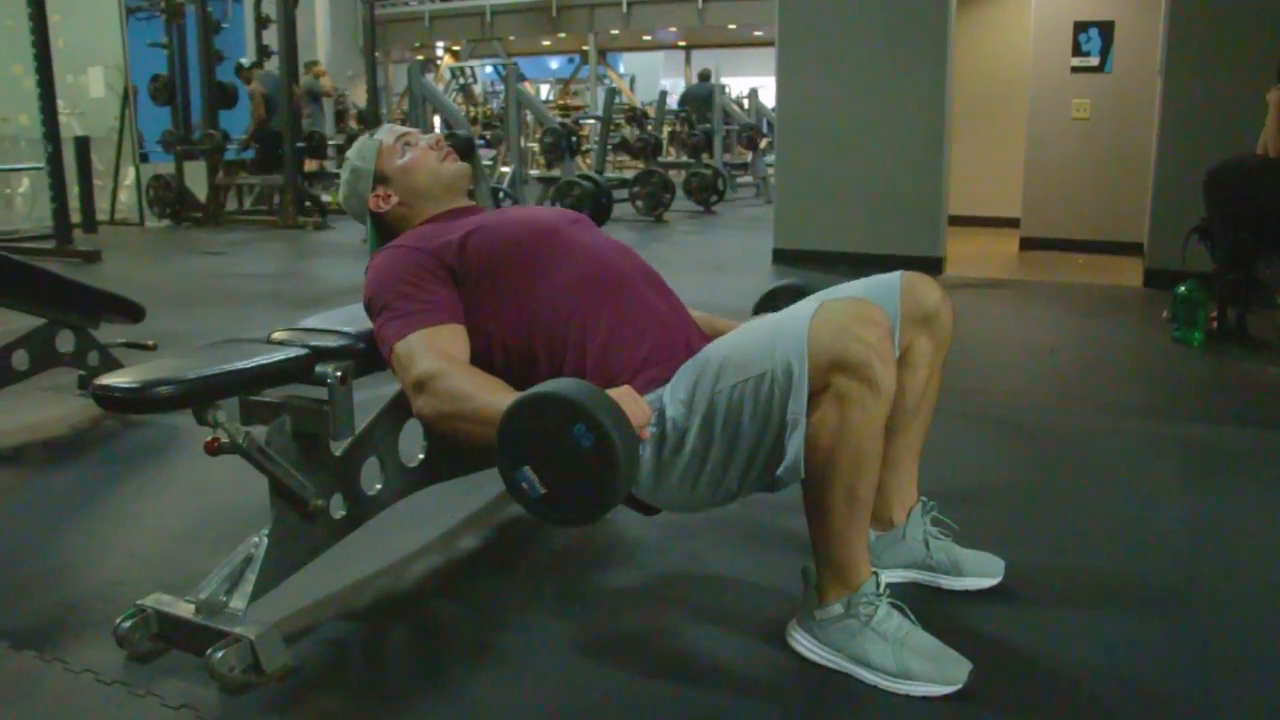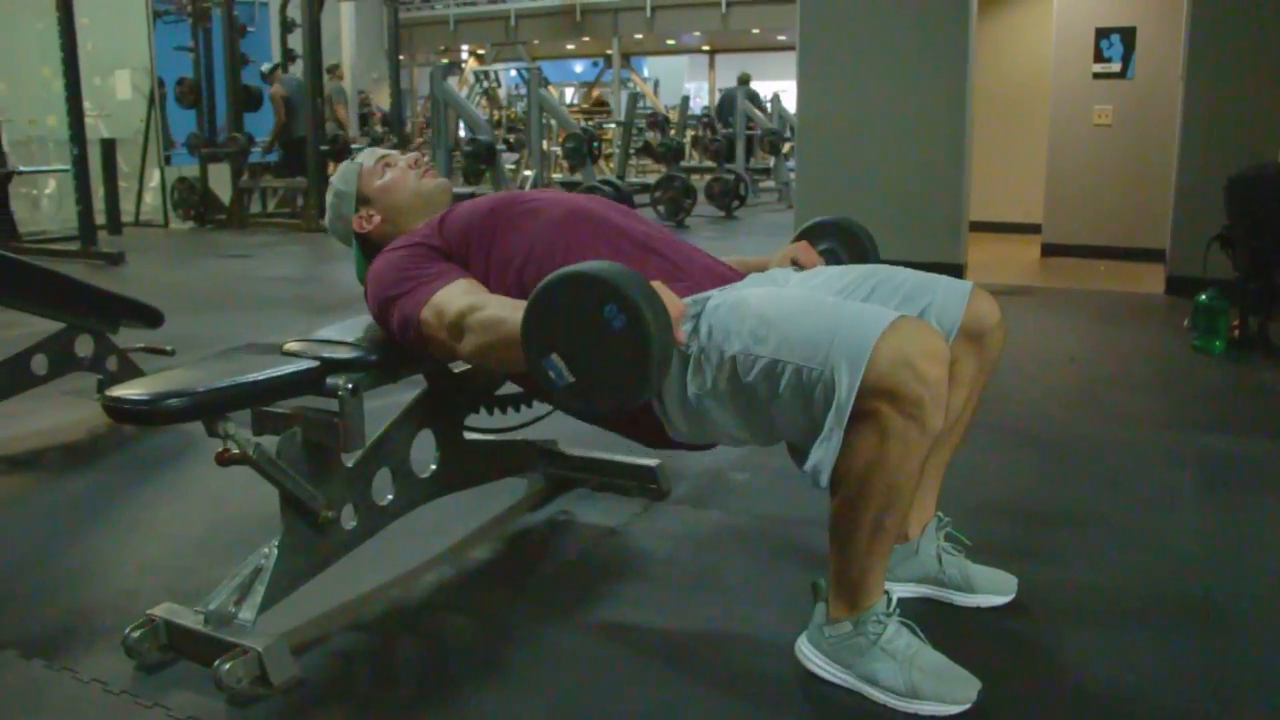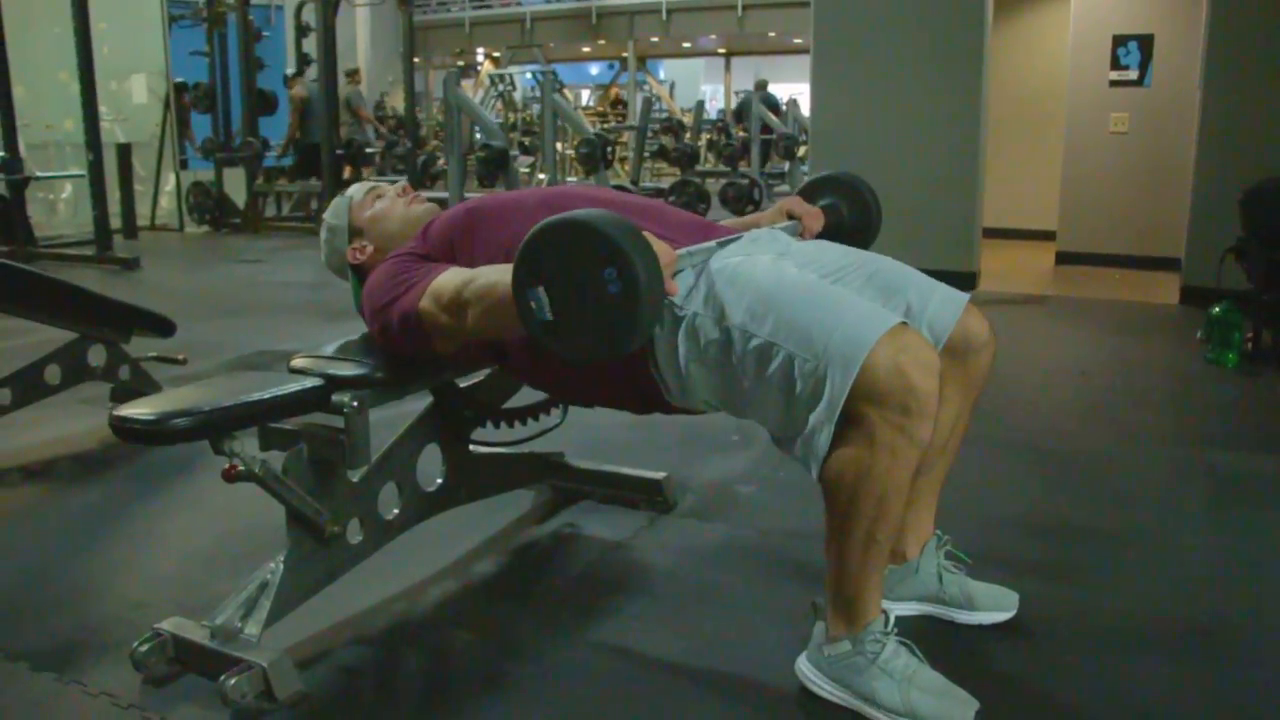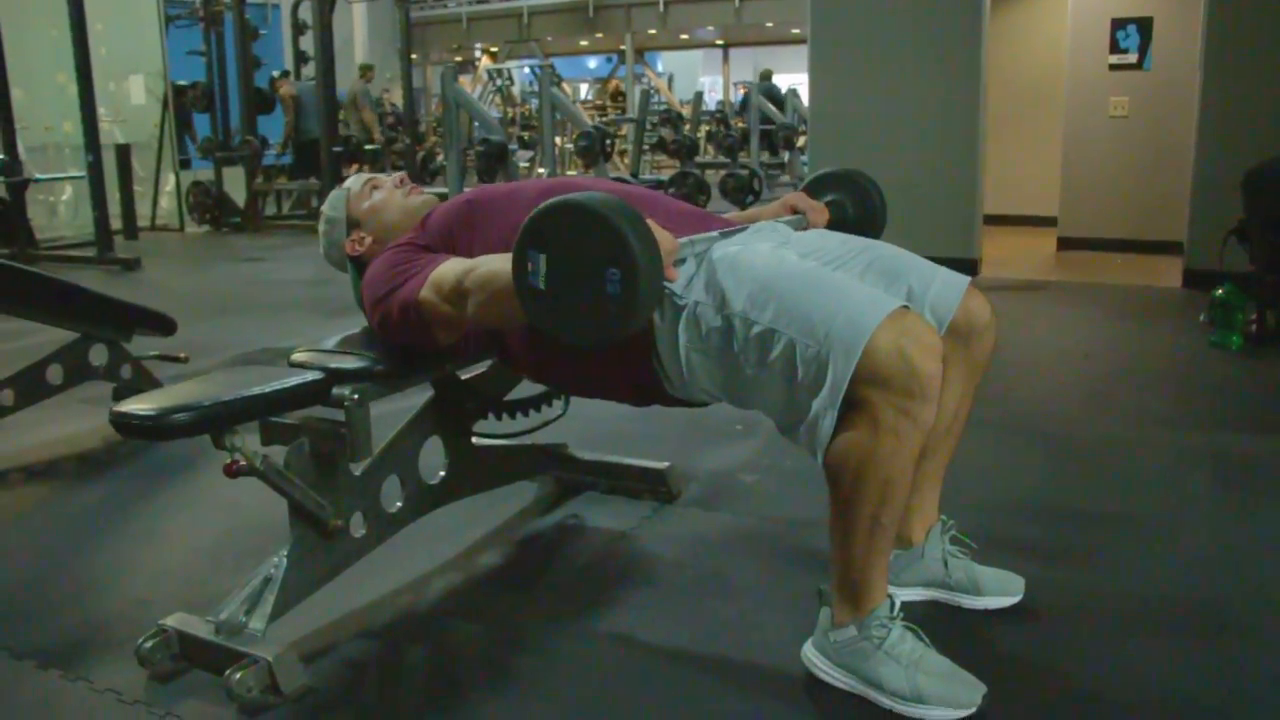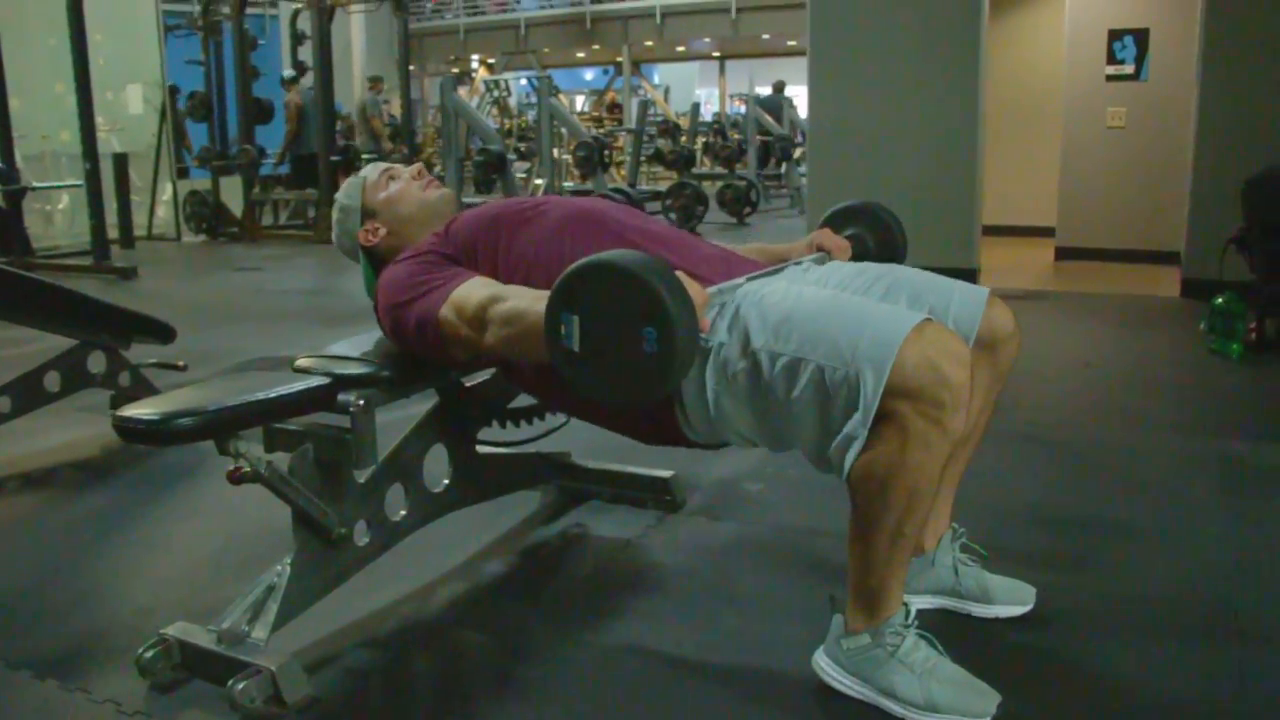
dt=0.5s
person 1, frame 1
left shoulder: (509, 224)
right shoulder: (409, 262)
right elbow: (435, 386)
left wrist: (740, 332)
left hip: (707, 368)
right hip: (663, 417)
left knee: (920, 302)
right knee: (856, 339)
left ankle: (894, 529)
right ankle: (841, 608)
person 1, frame 2
left shoulder: (493, 223)
right shoulder: (403, 263)
right elbow: (469, 325)
left wrist: (764, 264)
left hip: (729, 297)
right hip: (683, 342)
left knee: (972, 319)
right knee: (910, 368)
left ankle: (910, 543)
right ankle: (849, 624)
person 1, frame 3
left shoulder: (474, 231)
right shoulder: (397, 281)
right elbow: (468, 304)
left wrist: (757, 217)
right hip: (679, 296)
left knee: (963, 337)
right knee: (900, 378)
left ankle: (907, 561)
right ankle: (849, 642)
person 1, frame 4
left shoulder: (476, 220)
right shoulder: (397, 273)
right elbow: (466, 293)
left wrist: (759, 210)
right hip: (678, 285)
left knee: (965, 319)
right knee: (902, 365)
left ankle: (913, 546)
right ankle: (856, 627)
person 1, frame 5
left shoulder: (514, 228)
right shoulder: (411, 277)
right elbow: (493, 318)
left wrist: (784, 252)
left hip: (746, 289)
right hip: (704, 339)
left knee: (987, 328)
right knee: (932, 372)
left ankle: (927, 554)
right ankle: (868, 635)
